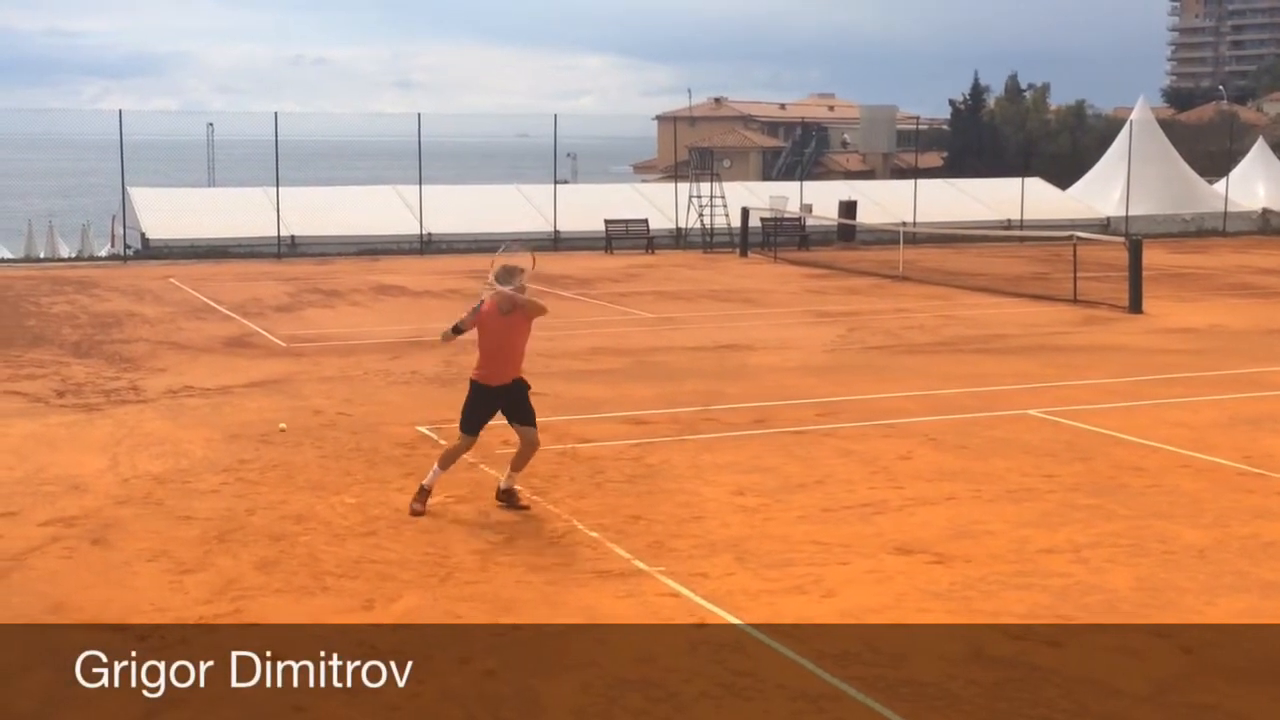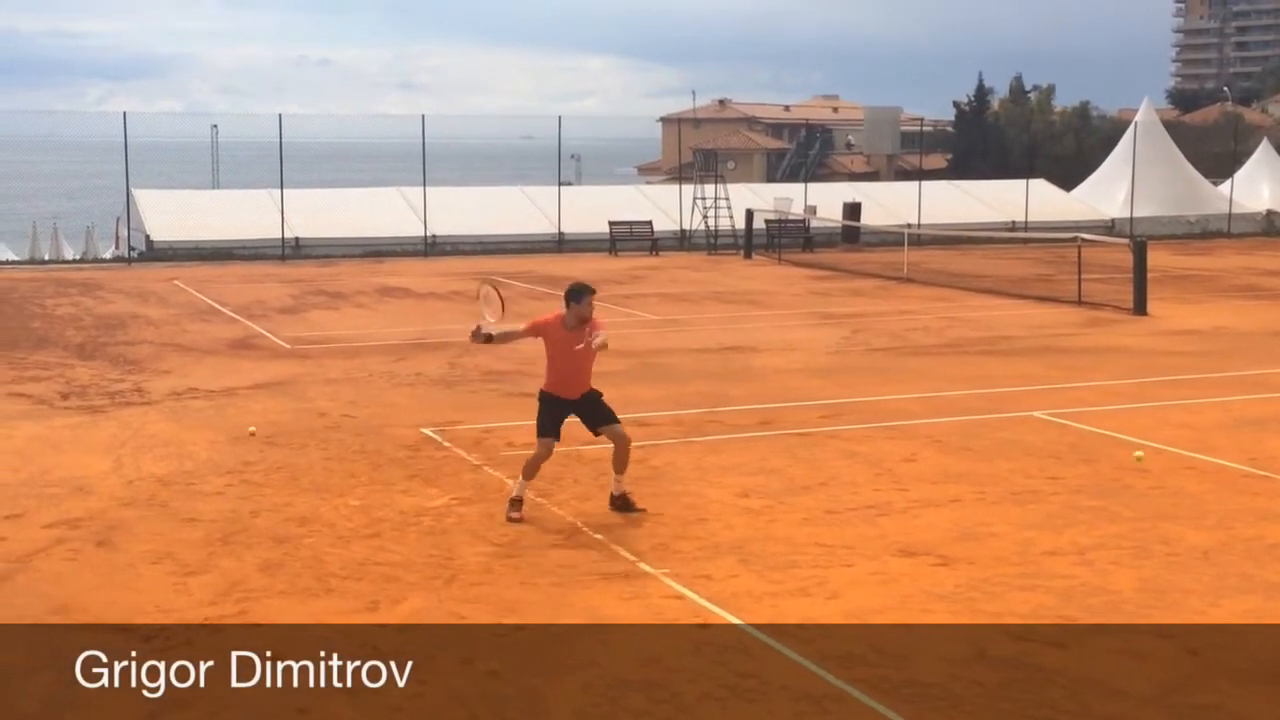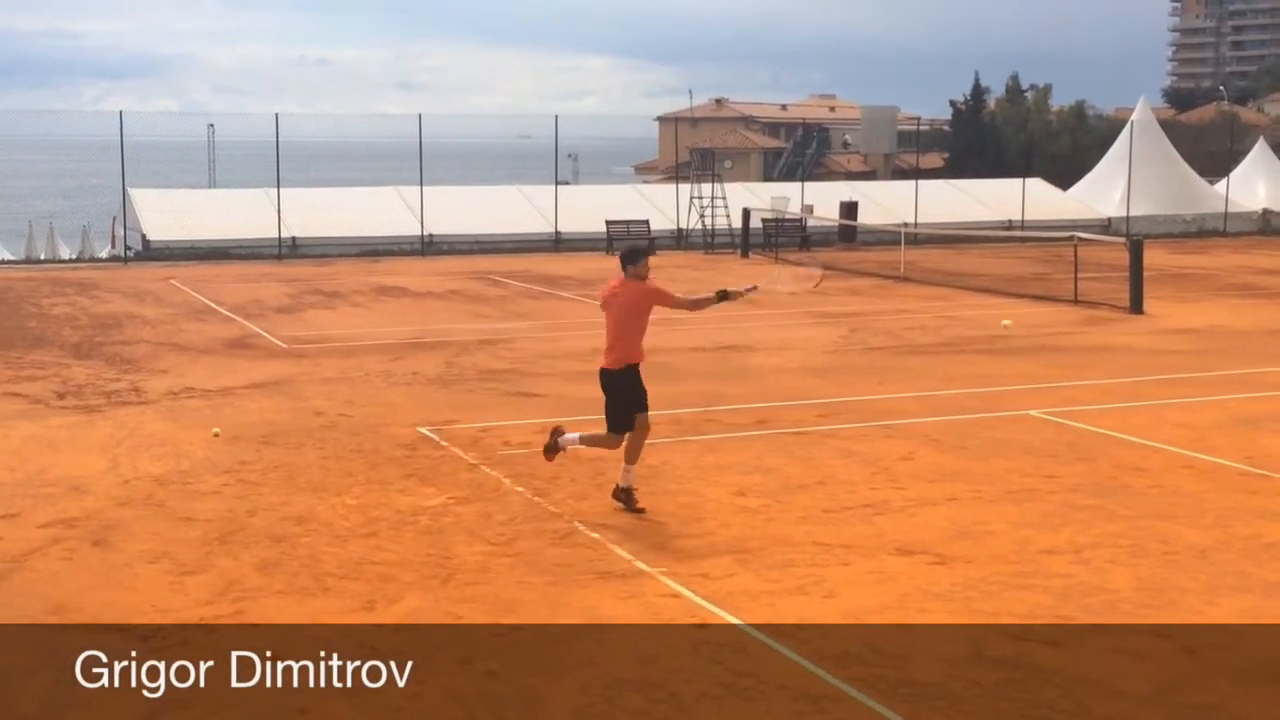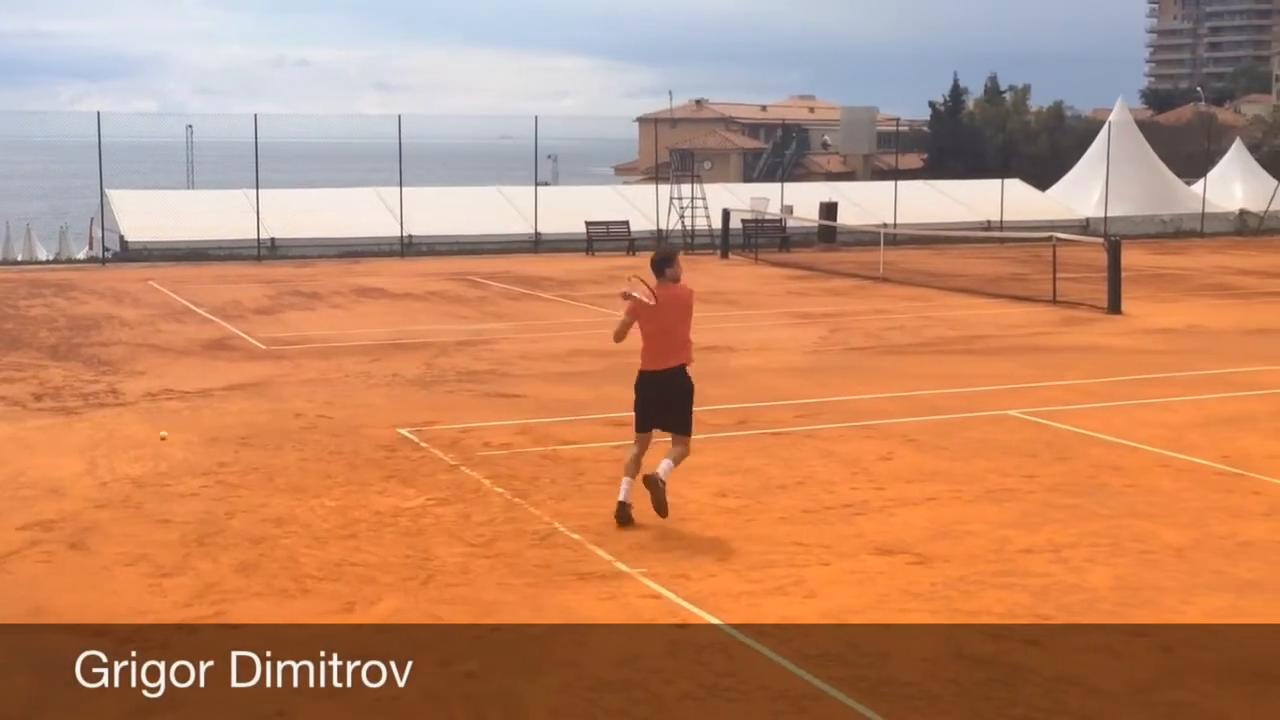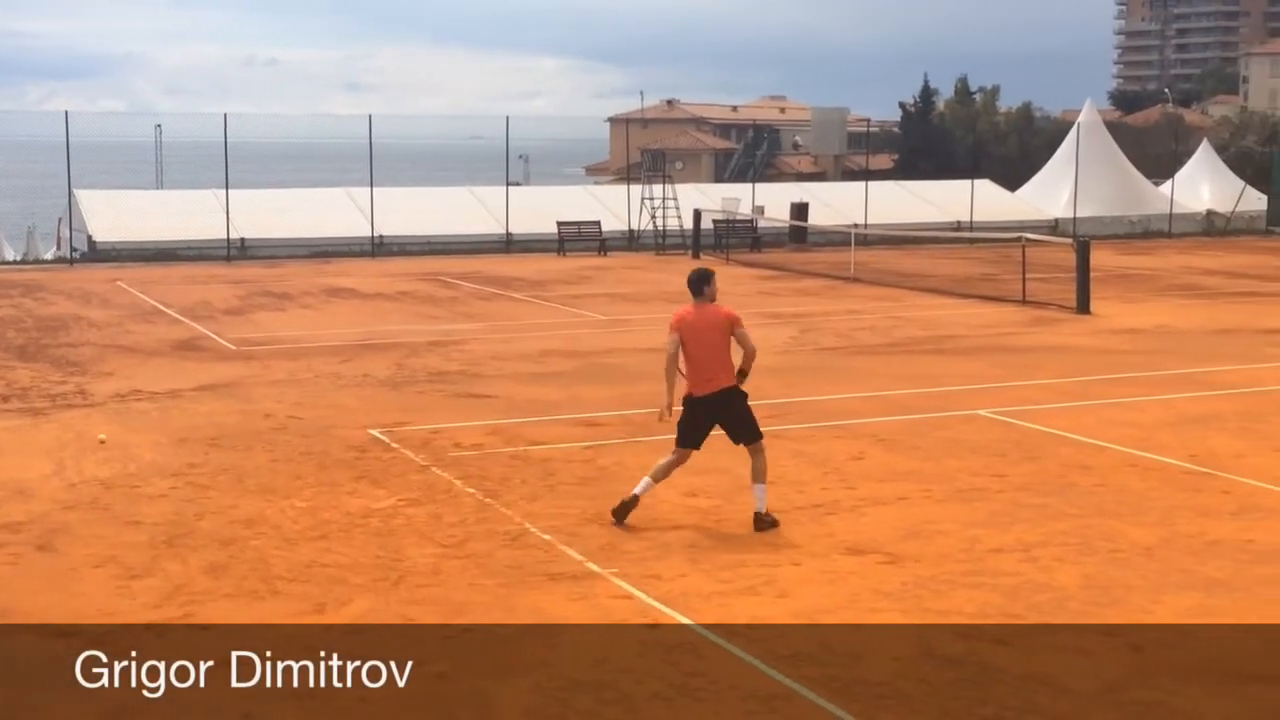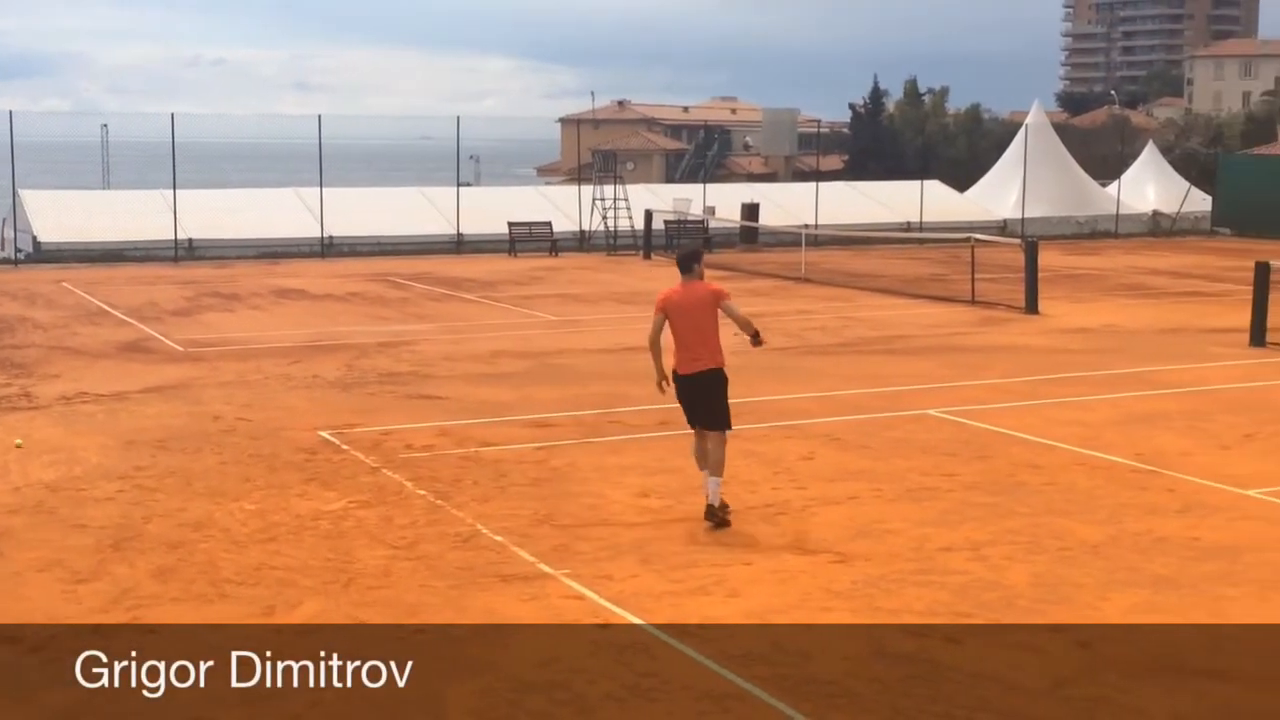
dt=0.3s
person 1, frame 1
left shoulder: (525, 309)
right shoulder: (482, 311)
left elbow: (542, 308)
right elbow: (445, 338)
left wrist: (509, 295)
right wrist: (461, 325)
left hip: (513, 384)
right hip: (482, 384)
left knee: (531, 442)
right knee: (464, 444)
left ankle: (506, 489)
right ankle: (425, 488)
person 1, frame 2
left shoulder: (593, 325)
right shoulder: (546, 325)
left elbow: (602, 341)
right elbow: (510, 335)
left wrist: (592, 346)
right wrist: (486, 337)
left hip: (584, 395)
right hip: (553, 396)
left knee: (622, 440)
right knee: (543, 450)
left ankle: (619, 494)
right ankle: (516, 497)
person 1, frame 3
left shoulder: (610, 288)
right shoulder: (645, 291)
right elbow: (689, 304)
right wrist: (724, 295)
left hip: (620, 369)
right hip: (619, 373)
left knee: (642, 428)
right knee: (614, 440)
left ankle: (624, 487)
right ankle: (562, 439)
person 1, frame 4
left shoulder: (639, 301)
right shoulder: (685, 294)
left elbow: (618, 337)
left hip: (646, 377)
right hip: (674, 378)
left knee: (641, 443)
right knee: (682, 443)
left ankle: (623, 504)
right ankle: (659, 477)
person 1, frame 5
left shoulder: (680, 318)
right shoulder: (727, 315)
left elbow: (671, 354)
right elbow: (750, 349)
left wrist: (669, 395)
right wrist: (742, 374)
left hip: (697, 397)
right hip: (728, 393)
left knee: (678, 456)
right knee: (756, 450)
left ankle: (633, 498)
right ankle: (761, 513)
person 1, frame 6
left shoulder: (666, 297)
right shoulder: (712, 291)
left elbow: (653, 337)
right elbow: (740, 319)
left wrist: (659, 371)
right wrist: (755, 335)
left hip: (682, 376)
right hip: (710, 373)
left knee: (700, 434)
right knee: (716, 437)
left ankle: (713, 496)
right ankle: (713, 503)
